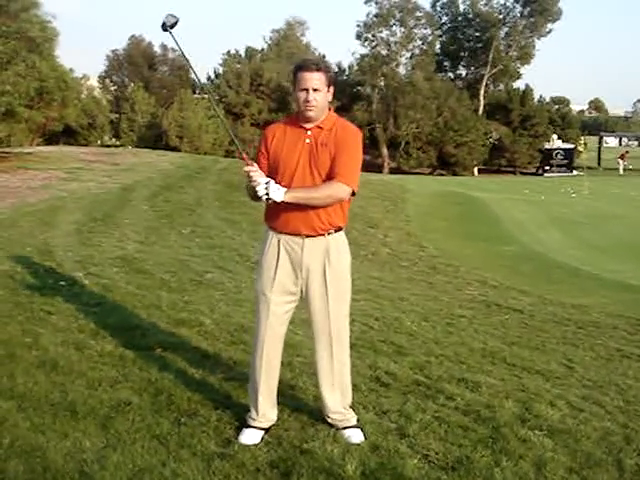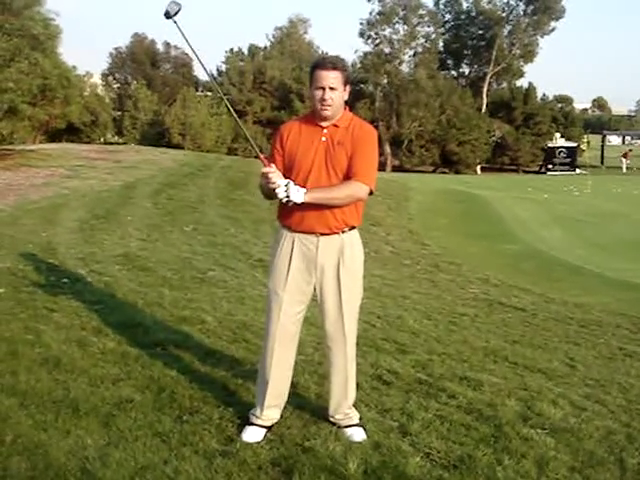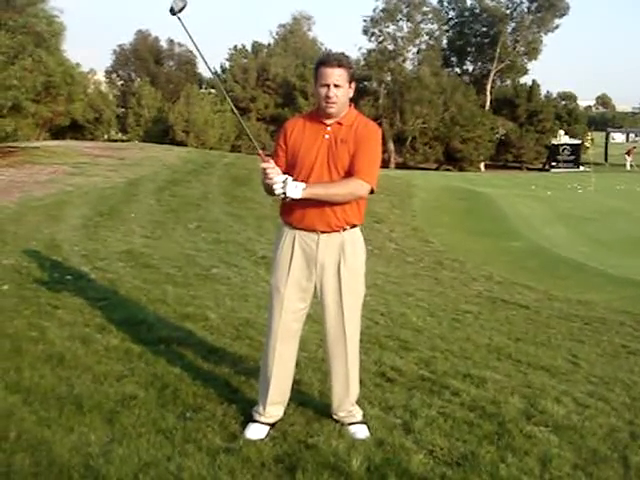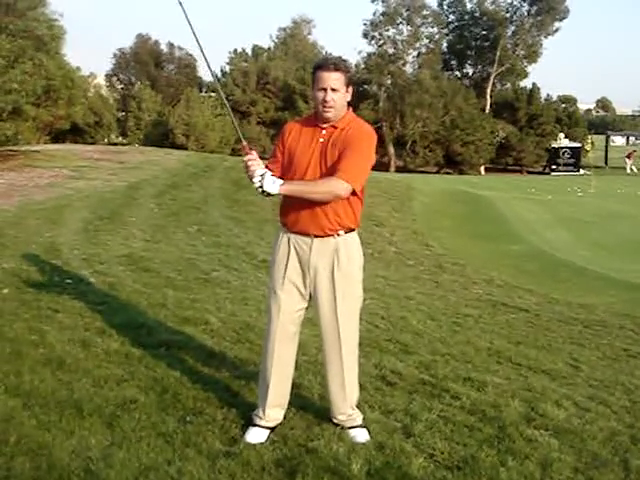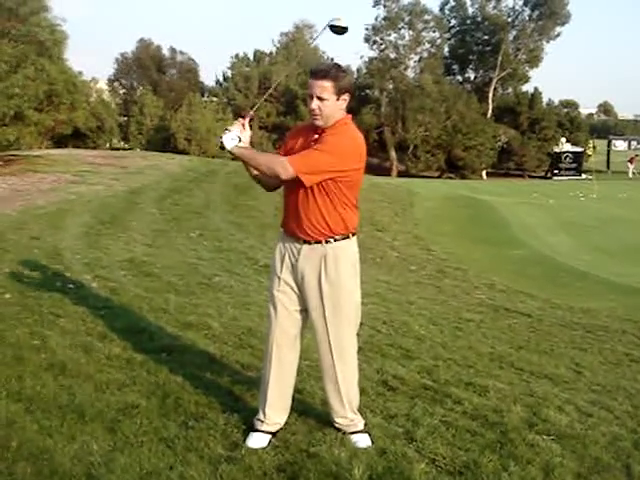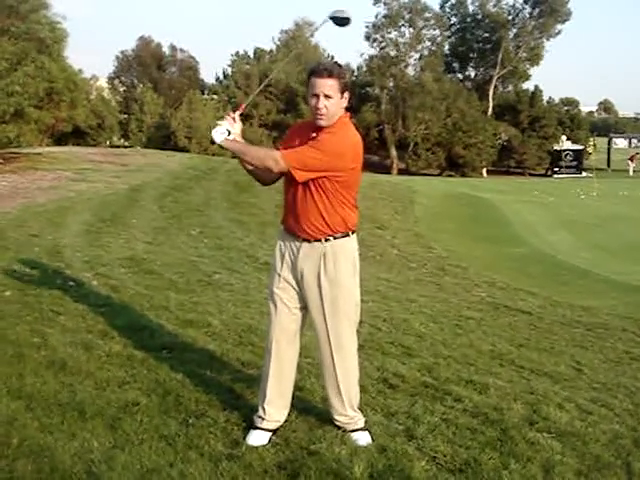
dt=0.4s
person 1, frame 1
left shoulder: (347, 133)
right shoulder: (273, 133)
left elbow: (341, 189)
right elbow: (257, 192)
left wrist: (283, 193)
right wrist: (255, 184)
left hip: (328, 246)
right hip: (280, 243)
left knee: (332, 331)
right knee: (268, 328)
left ankle: (340, 412)
right ankle: (261, 414)
person 1, frame 2
left shoulder: (362, 133)
right shoulder: (288, 130)
left elbow: (359, 189)
right elbow: (268, 190)
left wrist: (300, 194)
right wrist: (273, 184)
left hip: (341, 244)
right hip: (293, 242)
left knee: (342, 330)
right knee: (280, 326)
left ankle: (343, 411)
right ankle: (265, 412)
person 1, frame 3
left shoulder: (367, 131)
right shoulder: (293, 127)
left elbow: (359, 187)
right elbow: (275, 186)
left wrist: (299, 188)
right wrist: (272, 179)
left hip: (342, 243)
right hip: (295, 240)
left knee: (344, 328)
right knee: (282, 324)
left ankle: (346, 409)
right ankle: (268, 409)
person 1, frame 4
left shoulder: (361, 134)
right shoulder: (291, 130)
left elbow: (338, 188)
right elbow: (277, 184)
left wrist: (277, 185)
right wrist: (259, 173)
left hip: (337, 247)
right hip: (291, 243)
left knee: (340, 332)
right knee: (280, 328)
left ankle: (346, 413)
right ankle: (267, 414)
person 1, frame 5
left shoulder: (347, 142)
right shoulder: (299, 133)
left elbow: (283, 168)
right elbow: (271, 181)
left wrist: (238, 148)
right wrist: (246, 149)
left hip: (332, 254)
right hip: (290, 247)
left knee: (338, 338)
right knee: (281, 333)
left ankle: (348, 419)
right ankle: (269, 419)
person 1, frame 6
left shoulder: (344, 141)
right shoulder: (299, 131)
left elbow: (277, 163)
right elbow: (267, 173)
left wrist: (230, 142)
right wrist: (237, 141)
left hip: (333, 251)
right hip: (290, 245)
left knee: (338, 336)
right knee: (281, 331)
left ankle: (348, 416)
right ankle: (269, 416)
